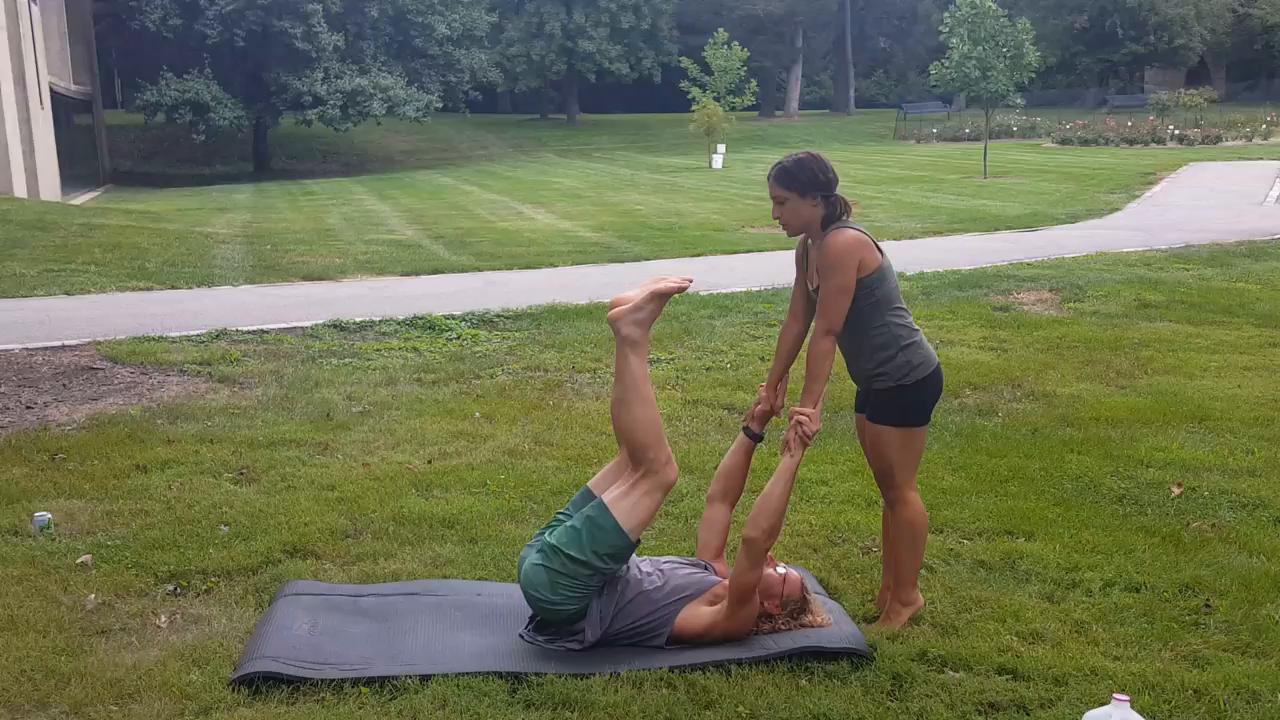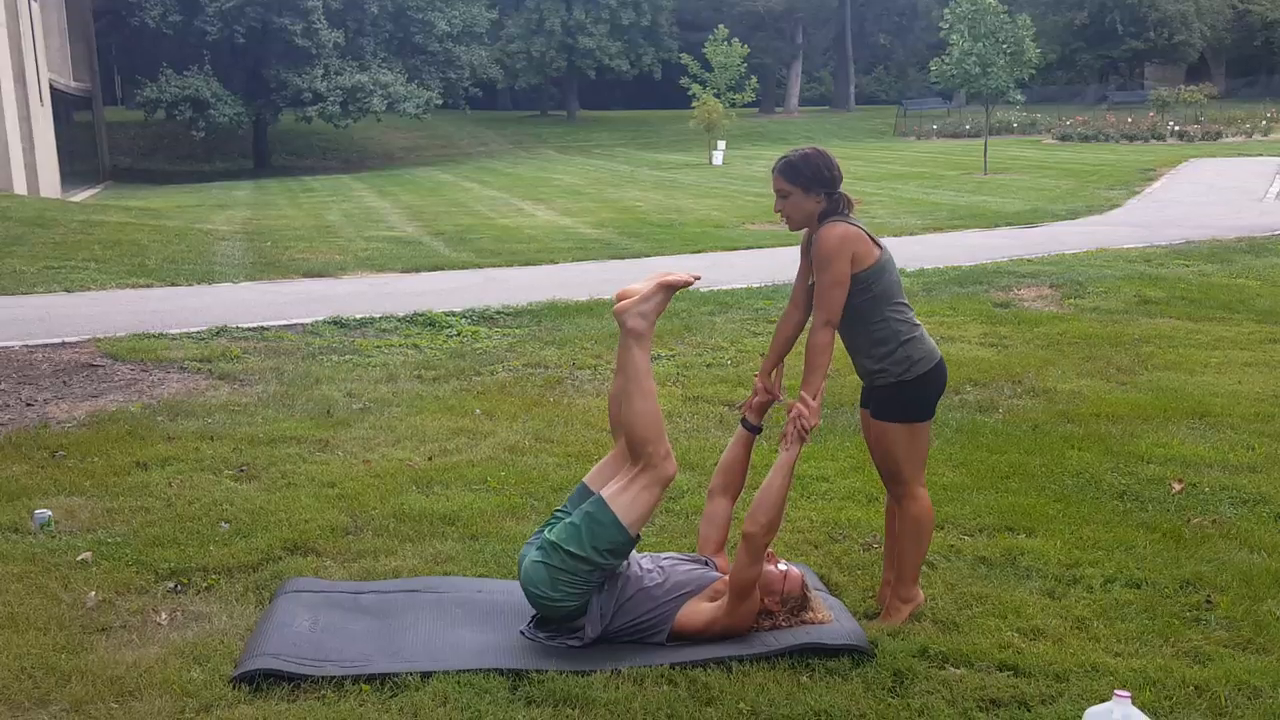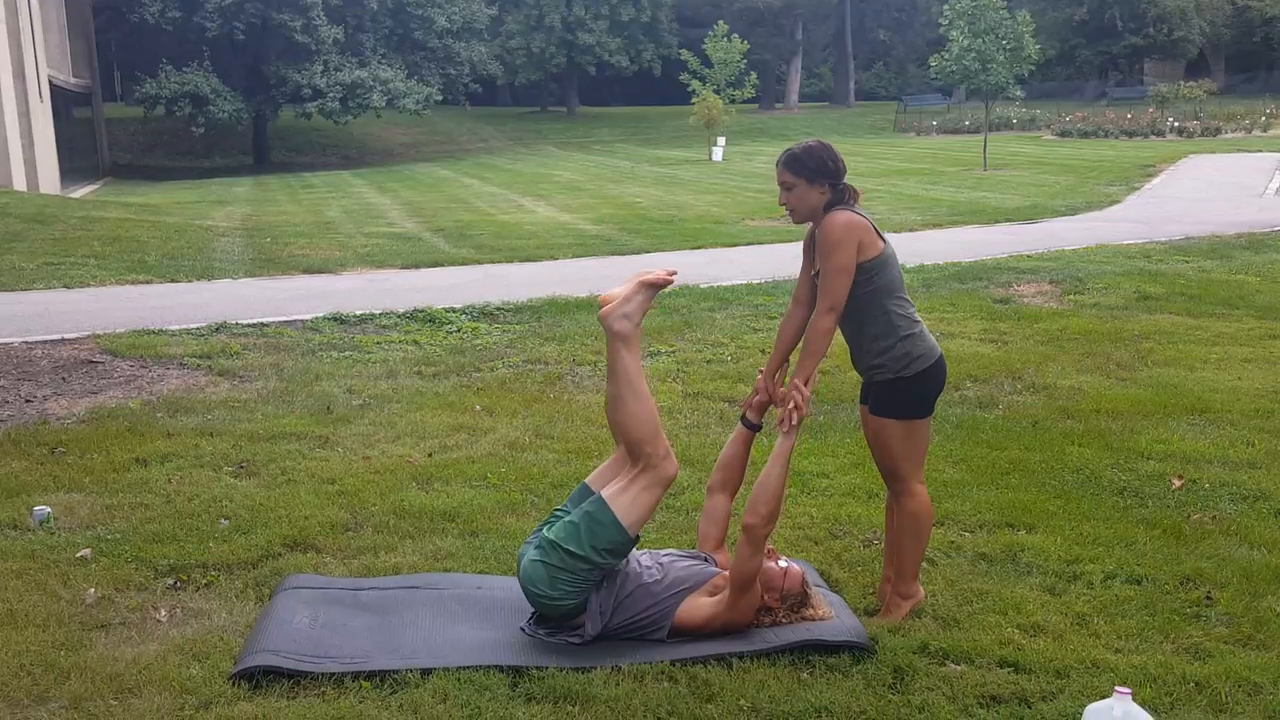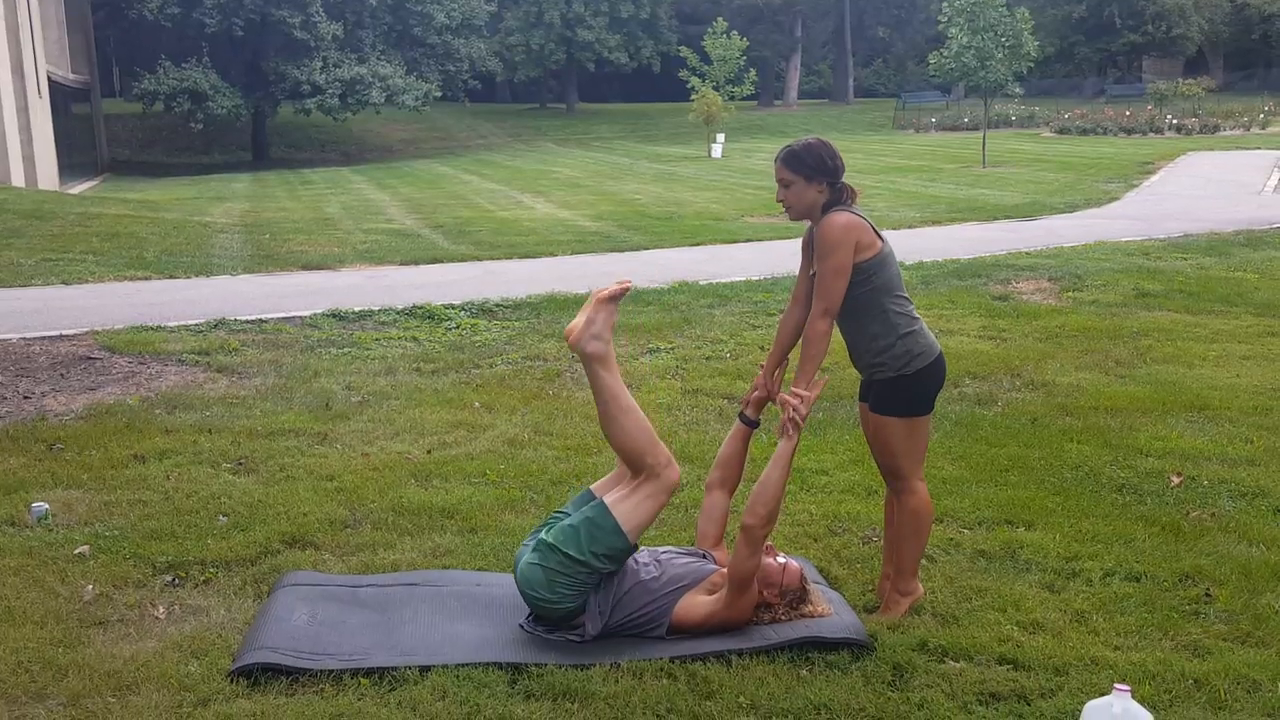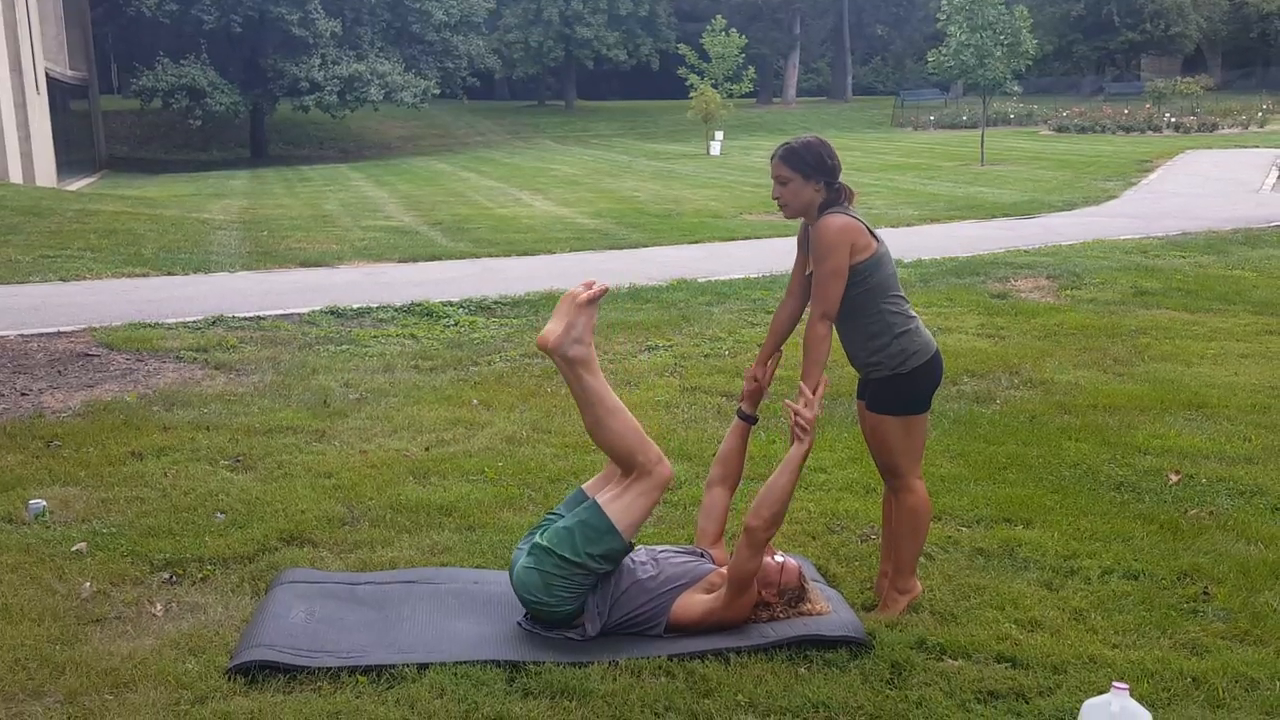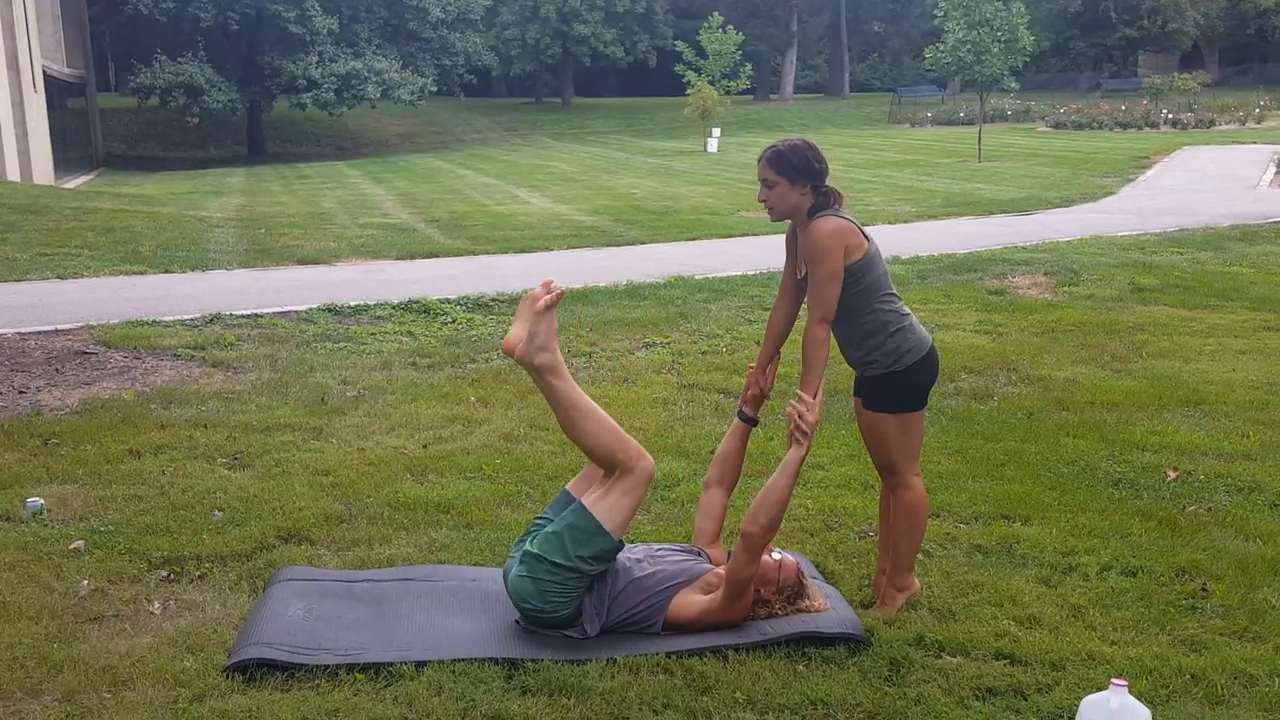
dt=0.2s
person 1, frame 1
left shoulder: (841, 244)
right shoulder: (810, 247)
left elbow: (826, 333)
right elbow: (798, 318)
left wrist: (808, 407)
right wrist: (774, 383)
left hip: (906, 379)
right hip: (877, 380)
left knee: (900, 490)
right knee: (889, 488)
left ankle: (907, 595)
right ankle: (890, 587)
person 1, frame 2
left shoulder: (837, 237)
right shoulder: (815, 241)
left elbow: (826, 325)
right elbow: (797, 310)
left wrist: (807, 399)
right wrist: (766, 373)
left hip: (910, 374)
right hip: (883, 375)
left knee: (908, 486)
right knee: (893, 483)
left ankle: (908, 591)
right ankle: (891, 581)
person 1, frame 3
left shoulder: (841, 226)
right shoulder: (818, 234)
left elbow: (826, 314)
right elbow: (800, 307)
left wrist: (798, 382)
right wrist: (771, 372)
left hip: (909, 370)
right hip: (882, 371)
left knee: (907, 482)
right knee: (893, 480)
left ankle: (908, 588)
right ankle: (891, 578)
person 1, frame 4
left shoulder: (838, 227)
right shoulder: (818, 232)
left elbow: (822, 315)
right elbow: (799, 305)
left wrist: (800, 388)
right wrist: (770, 368)
left hip: (909, 368)
right hip: (882, 369)
left knee: (906, 480)
right knee: (892, 478)
left ankle: (906, 585)
right ankle: (890, 576)
person 1, frame 5
left shoulder: (834, 229)
right shoulder: (812, 230)
left elbow: (822, 319)
right elbow: (793, 300)
left wrist: (807, 395)
right wrist: (762, 361)
left hip: (905, 366)
right hip: (880, 367)
left knee: (905, 478)
right knee: (891, 476)
left ankle: (905, 582)
right ankle: (888, 572)
person 1, frame 6
left shoulder: (825, 232)
right shoulder: (798, 232)
left elbow: (818, 322)
right elbow: (786, 303)
left wrist: (808, 400)
right wrist: (761, 367)
left hip: (902, 363)
right hip: (875, 364)
left knee: (902, 475)
right knee: (887, 472)
left ankle: (903, 579)
right ankle: (886, 570)
person 2, frame 1
left shoulder: (736, 616)
right shoulder: (715, 575)
left elbow: (757, 538)
right elbow: (720, 499)
left wrist: (792, 457)
right wrist: (754, 428)
left hip: (558, 584)
right hip: (547, 563)
left knee: (656, 469)
right knee: (639, 457)
left ankle: (632, 334)
right ankle: (632, 329)
person 2, frame 2
left shoulder: (736, 613)
right shoulder: (716, 571)
left elbow: (757, 533)
right elbow: (721, 493)
left wrist: (790, 449)
right wrist: (752, 421)
left hip: (558, 580)
right hip: (547, 561)
left knee: (655, 464)
right knee: (634, 450)
left ankle: (637, 329)
right ankle: (637, 324)
person 2, frame 3
left shoulder: (736, 609)
right shoulder: (716, 567)
left elbow: (757, 526)
right elbow: (720, 488)
left wrist: (786, 439)
right wrist: (752, 417)
left hip: (554, 578)
right hip: (544, 559)
left knee: (657, 463)
right knee: (637, 453)
left ankle: (623, 333)
right ankle: (622, 329)
person 2, frame 4
left shoulder: (734, 605)
right shoulder: (713, 565)
left elbow: (755, 526)
right elbow: (718, 486)
left wrist: (788, 441)
right wrist: (750, 414)
left hip: (552, 579)
right hip: (541, 561)
left knee: (659, 471)
right knee: (641, 466)
left ankle: (598, 352)
right ankle: (594, 350)
person 2, frame 5
left shoulder: (732, 605)
right shoulder: (713, 564)
left elbow: (758, 528)
right elbow: (719, 484)
left wrist: (799, 447)
right wrist: (748, 410)
left hip: (550, 583)
right hip: (537, 561)
left knee: (652, 468)
right knee: (630, 461)
left ankle: (578, 355)
right ankle: (569, 354)
person 2, frame 6
left shoulder: (731, 603)
right shoulder: (712, 564)
left elbow: (755, 531)
right elbow: (717, 483)
left wrist: (798, 450)
right wrist: (748, 412)
left hip: (546, 586)
left knee: (634, 464)
right knee: (613, 454)
left ankle: (544, 361)
right ankle: (538, 356)
